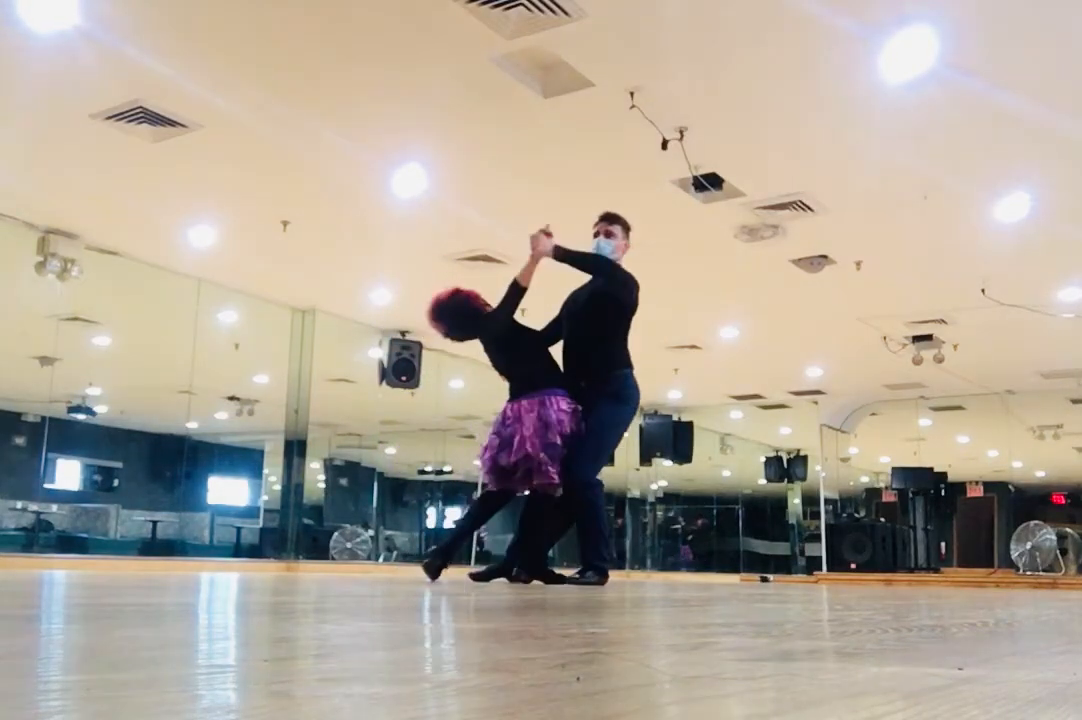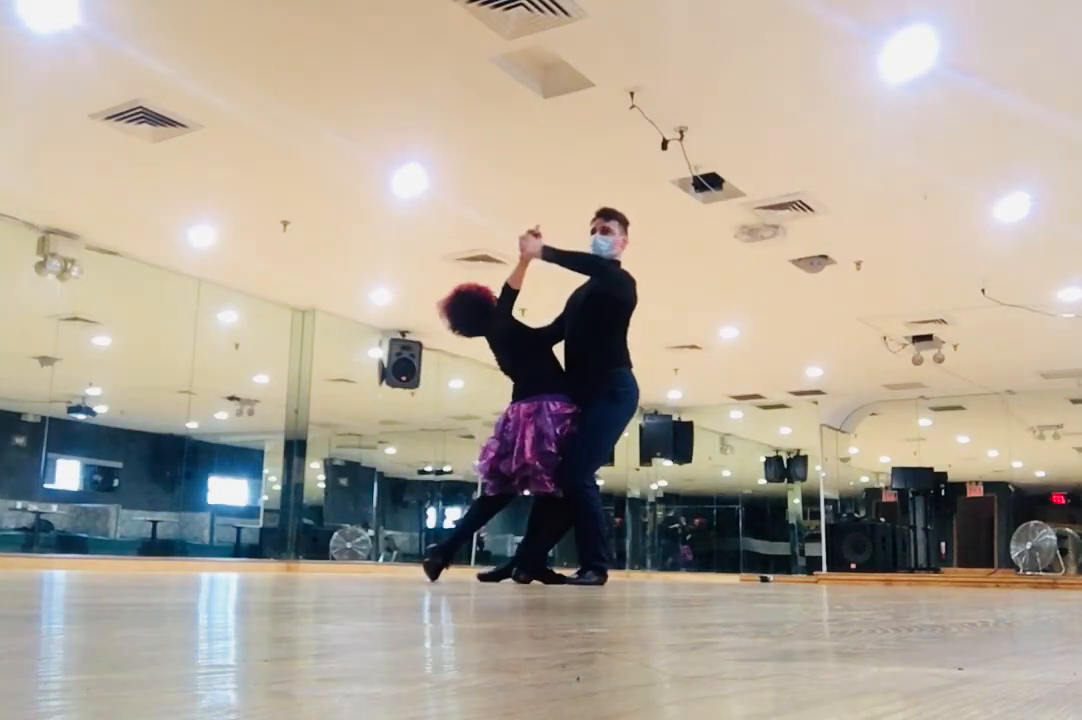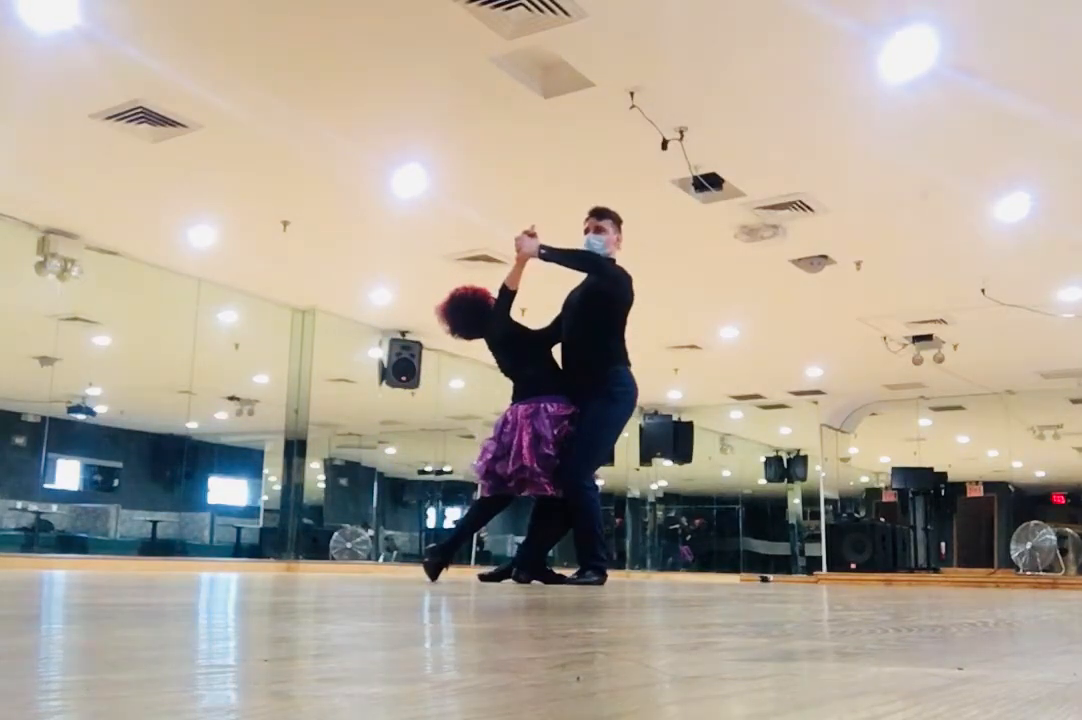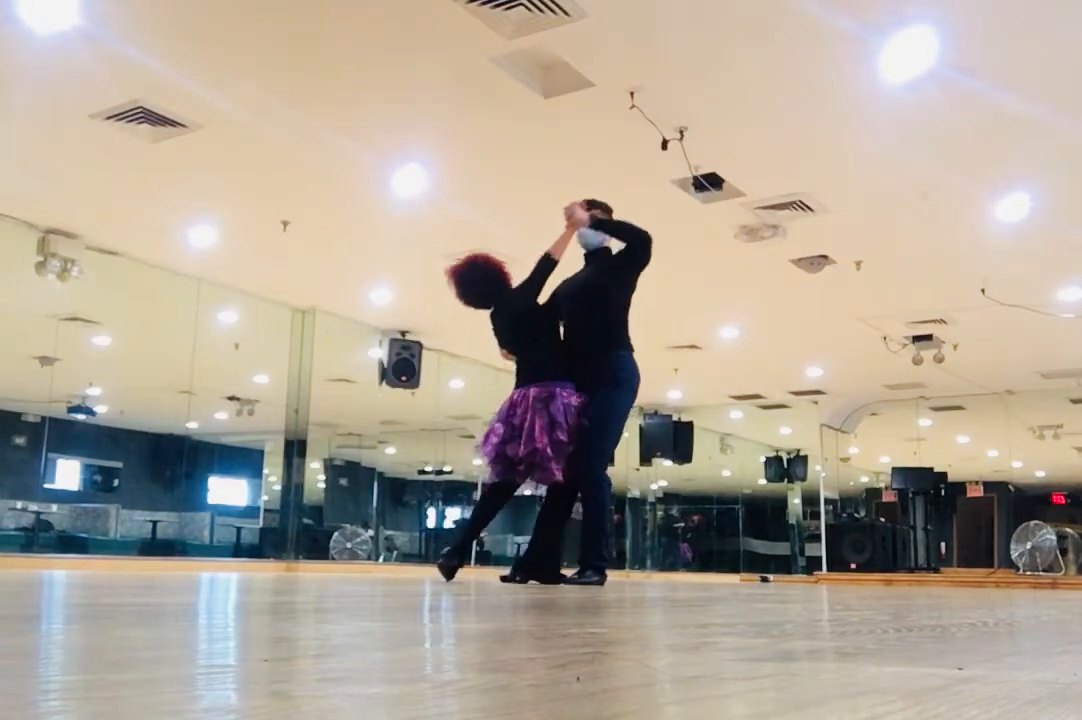
dt=0.5s
person 1, frame 1
left shoulder: (622, 285)
right shoulder: (578, 296)
left elbow: (609, 270)
right elbow: (548, 335)
left wrist: (553, 251)
left hip: (613, 390)
right hip: (581, 396)
left knee: (580, 473)
right knee: (560, 473)
left ankle: (595, 566)
right ankle: (523, 559)
person 1, frame 2
left shoulder: (619, 282)
right shoulder: (581, 293)
left elbow: (598, 266)
right elbow: (555, 332)
left wrist: (543, 251)
left hip: (612, 390)
right hip: (583, 394)
left knee: (576, 474)
right knee: (558, 474)
left ankle: (594, 566)
right ankle: (528, 560)
person 1, frame 3
left shoulder: (615, 280)
right shoulder: (578, 293)
left elbow: (594, 263)
right elbow: (553, 333)
left wrist: (540, 250)
left hip: (611, 389)
right hip: (580, 392)
left knee: (575, 473)
right knee: (557, 473)
left ankle: (594, 566)
right ankle: (528, 560)
person 1, frame 4
left shoulder: (619, 267)
right shoulder: (570, 284)
left elbow: (642, 240)
left wrist: (590, 219)
left hip: (613, 374)
right hip: (578, 380)
left knee: (590, 467)
right knee: (565, 467)
left ankle: (594, 565)
right ankle: (539, 560)
person 2, frame 1
left shoulder: (494, 336)
right shoulder: (496, 325)
left elbow: (536, 341)
right elbow: (513, 295)
right wrist: (537, 256)
left hip: (523, 408)
right hip: (545, 405)
left knee: (500, 489)
right knee: (545, 487)
left ankle: (445, 551)
right ankle: (526, 560)
person 2, frame 2
left shoulder: (504, 334)
right shoulder: (500, 327)
left elbow: (549, 334)
right elbow: (507, 298)
right wrist: (526, 258)
left hip: (529, 411)
right hip: (546, 410)
left knee: (500, 490)
right knee: (552, 490)
left ankle: (444, 551)
right ankle: (529, 562)
person 2, frame 3
left shoulder: (501, 337)
right shoulder: (499, 330)
left elbow: (546, 337)
right elbow: (504, 298)
right wrist: (522, 258)
left hip: (527, 413)
right hip: (546, 412)
left knee: (499, 492)
right knee: (556, 492)
left ankle: (443, 551)
right ankle: (529, 562)
person 2, frame 4
left shoulder: (500, 316)
right shoulder: (517, 303)
right elbow: (542, 269)
right wrist: (572, 228)
left hip: (527, 397)
right hip: (553, 395)
left knee: (505, 481)
right knee: (562, 480)
left ankle: (458, 550)
